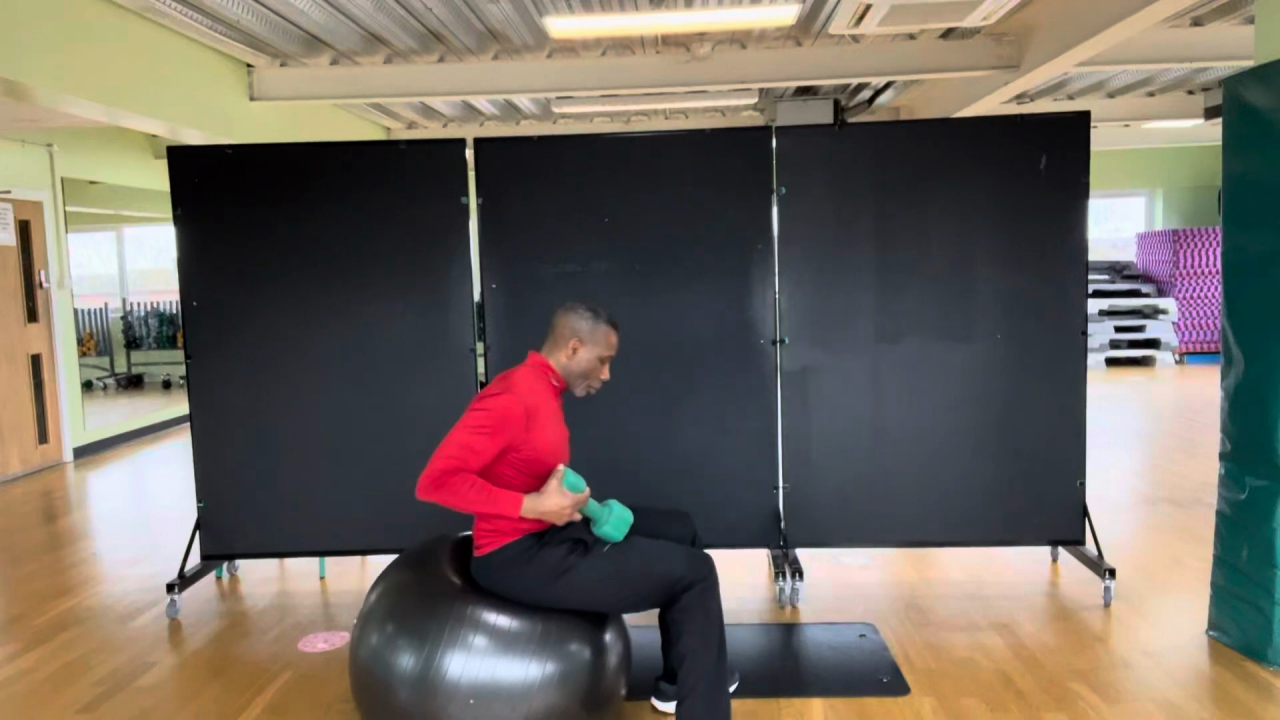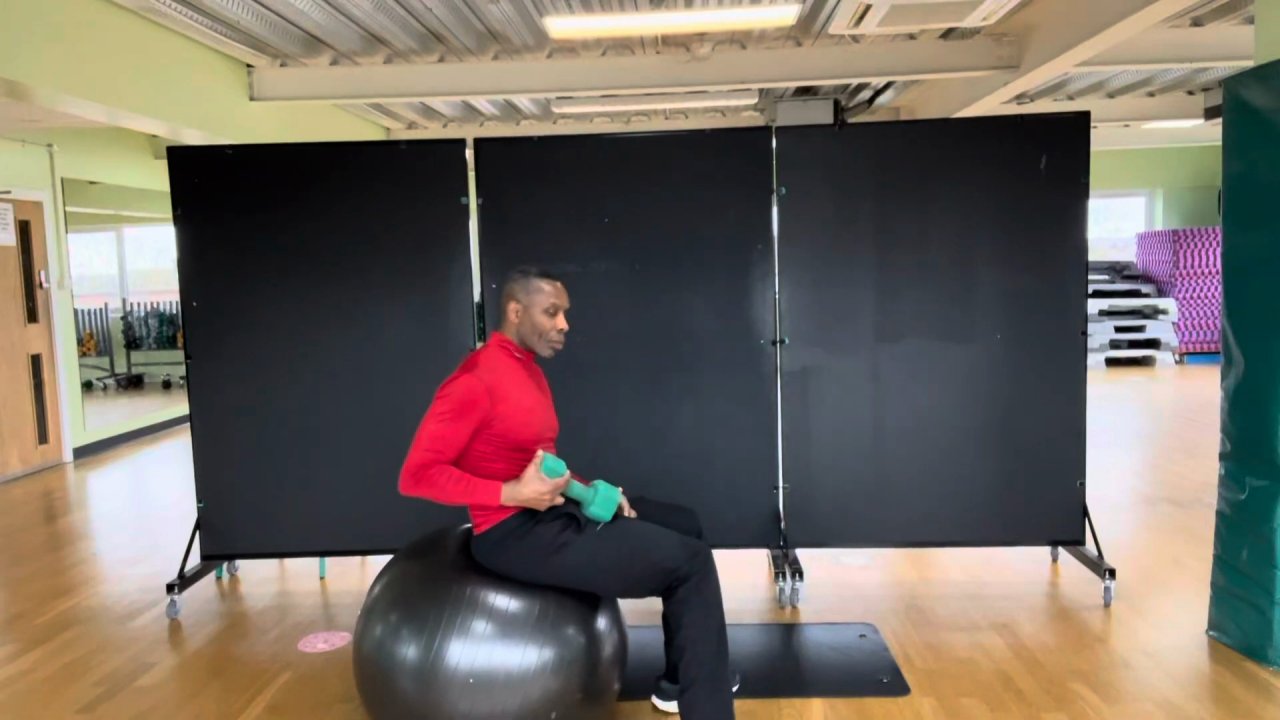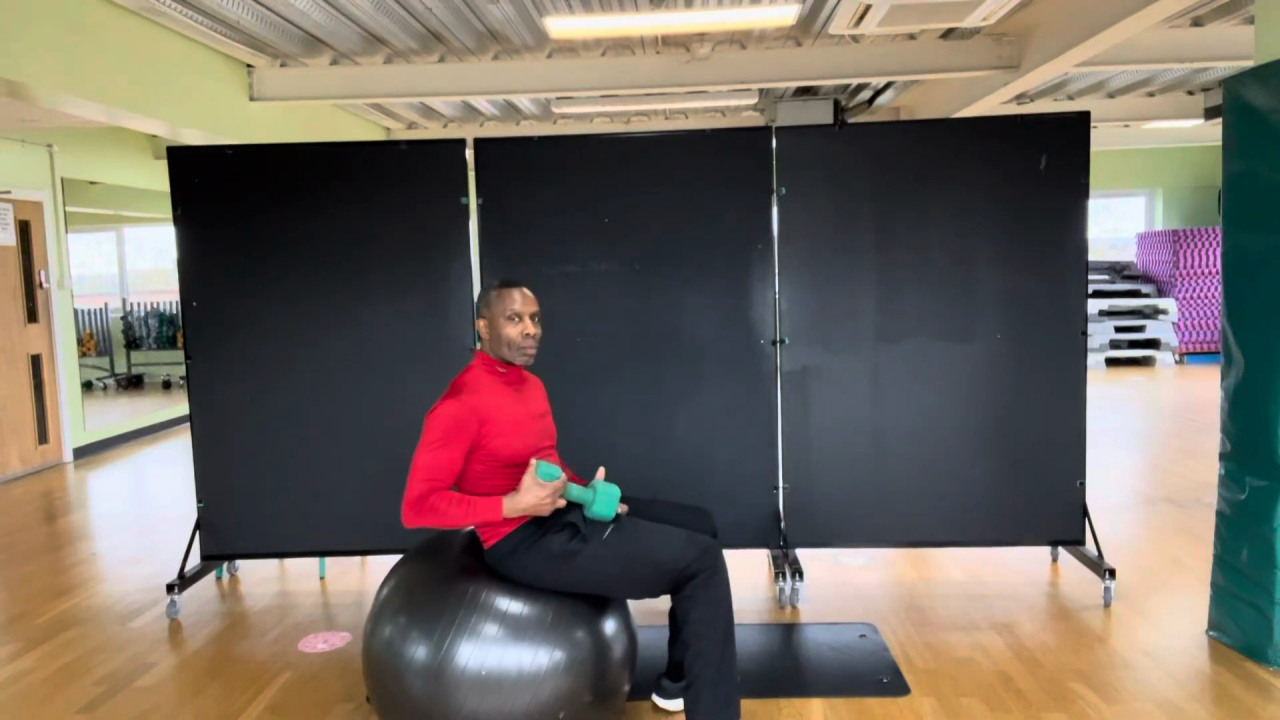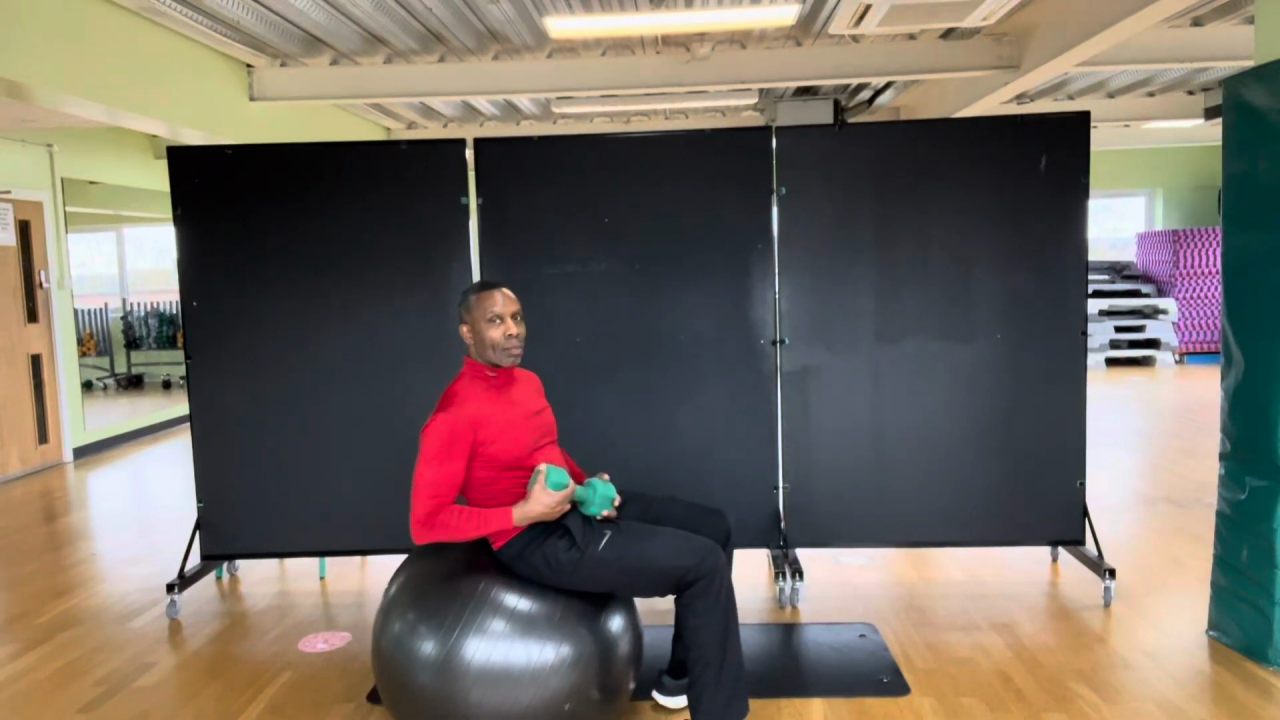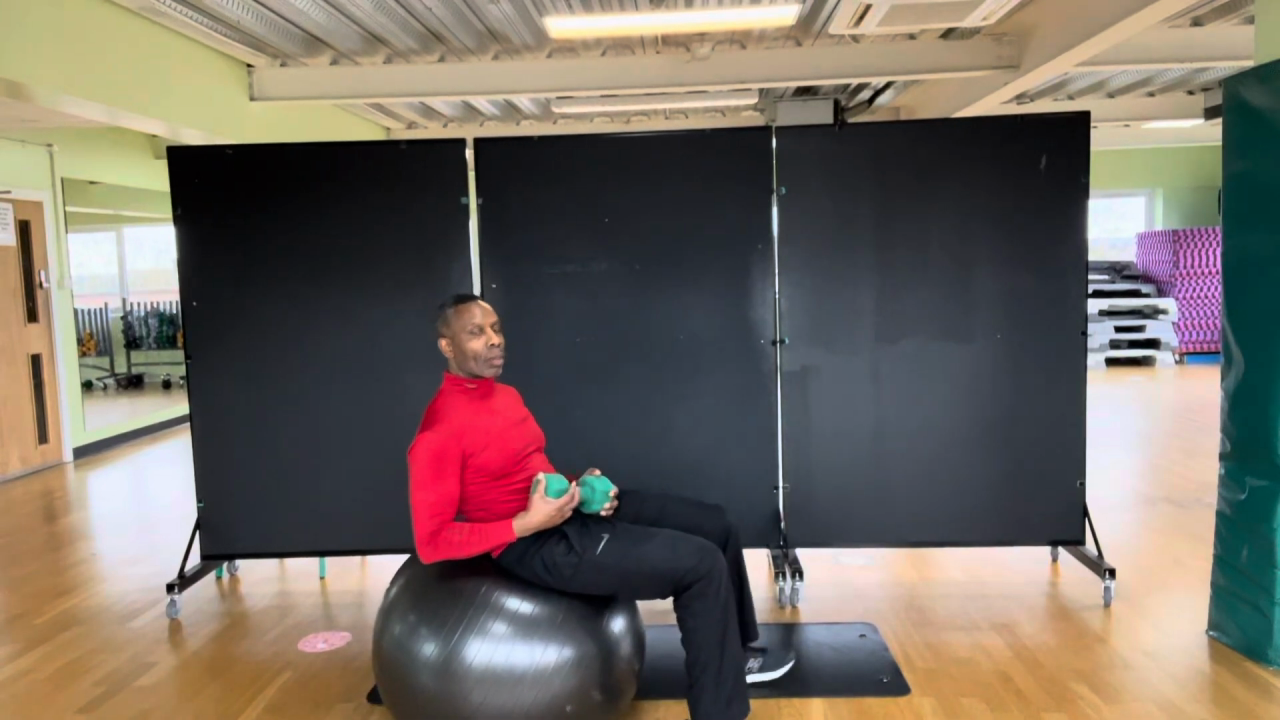
dt=0.4s
person 1, frame 1
left shoulder: (543, 391)
right shoulder: (515, 398)
right elbow: (435, 480)
left wrist: (574, 502)
right wrist: (533, 505)
left hip: (551, 532)
right hip: (519, 558)
left knee: (678, 531)
right knee: (693, 572)
left ankle: (679, 682)
person 1, frame 2
left shoulder: (528, 371)
right shoulder: (476, 380)
right elbow: (416, 475)
right wrist: (512, 493)
left hip: (552, 512)
right hip: (517, 535)
left knee: (684, 525)
right knee: (690, 562)
left ankle: (681, 679)
person 1, frame 3
left shoulder: (530, 384)
right shoulder: (462, 404)
right elbow: (418, 506)
right wrist: (514, 504)
left hip: (566, 513)
right hip: (528, 542)
left knee: (698, 526)
right knee: (700, 559)
left ankle: (680, 678)
person 1, frame 4
left shoulder: (527, 382)
right shoulder: (455, 415)
right elbow: (426, 522)
left wrist: (588, 486)
right wrist: (525, 512)
left hip: (579, 510)
right hip: (539, 540)
left knee: (713, 527)
right knee: (703, 564)
left ankle: (681, 674)
person 1, frame 5
left shoulder: (505, 395)
right shoulder: (440, 432)
right elbow: (431, 542)
left wrist: (584, 486)
right wrist: (527, 523)
left hip: (571, 511)
right hip: (540, 547)
left knee: (712, 524)
right knee: (701, 565)
left ankle: (736, 651)
